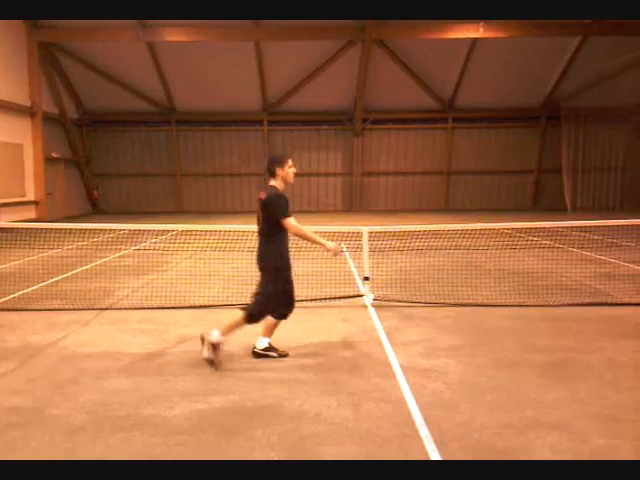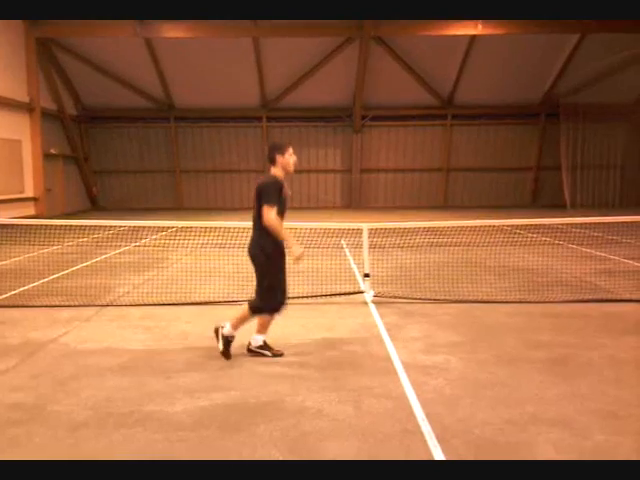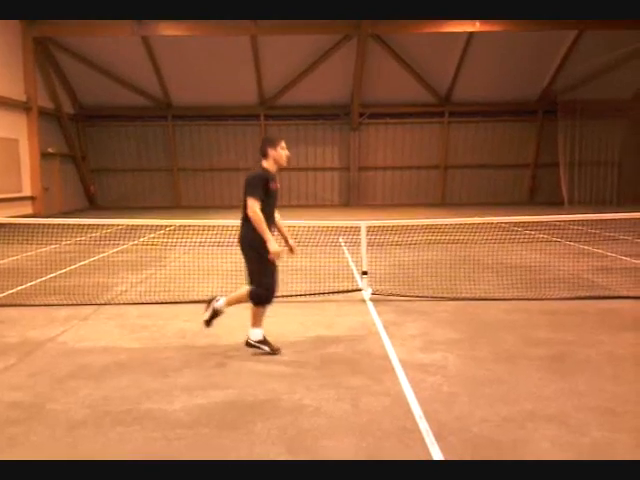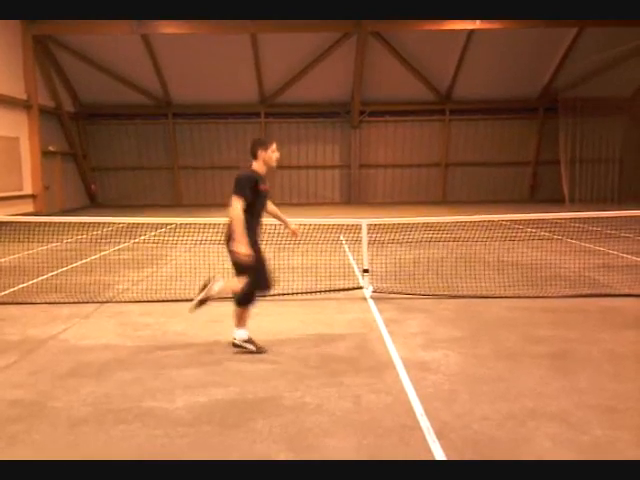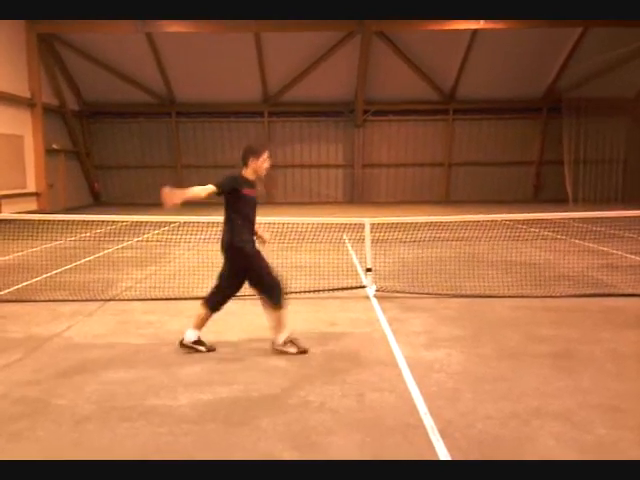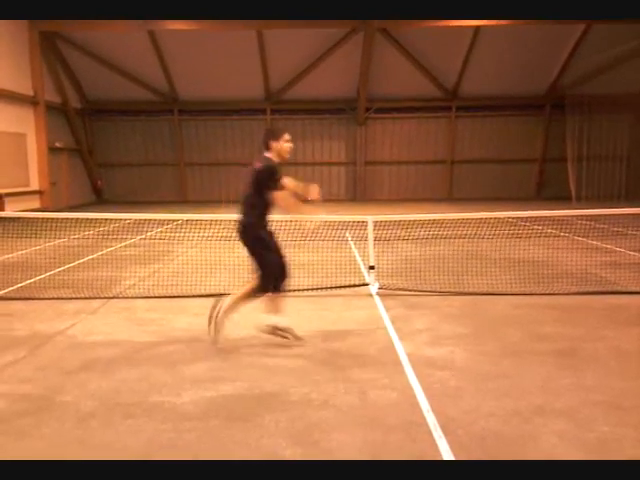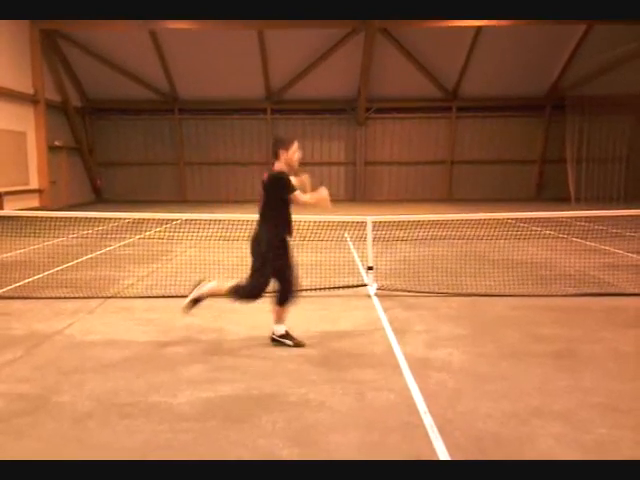
dt=0.3s
person 1, frame 1
left shoulder: (270, 194)
right shoulder: (275, 197)
right elbow: (292, 227)
right wrist: (323, 243)
left hip: (277, 258)
right hip: (273, 260)
left knee: (284, 303)
right knee: (260, 306)
left ankle: (262, 345)
right ankle: (216, 336)
person 1, frame 2
left shoulder: (276, 184)
right shoulder: (270, 184)
right elbow: (270, 218)
left wrist: (287, 245)
right wrist: (292, 244)
left hip: (271, 250)
right hip: (264, 250)
left knee: (276, 299)
right knee: (269, 300)
left ankle: (258, 342)
right ankle: (228, 330)
person 1, frame 3
left shoulder: (271, 177)
right shoulder: (258, 177)
right elbow: (253, 210)
left wrist: (287, 238)
right wrist: (270, 241)
left hip: (262, 241)
right hip: (254, 240)
left knee: (265, 288)
right knee: (264, 289)
left ankle: (256, 336)
right ankle: (220, 304)
person 1, frame 4
left shoulder: (260, 178)
right shoulder: (247, 178)
left elbow: (265, 204)
right elbow: (235, 209)
left wrist: (287, 222)
right wrist: (240, 242)
left hip: (249, 240)
right hip: (240, 240)
left knee: (249, 289)
right knee: (260, 283)
left ankle: (241, 337)
right ankle: (213, 288)
person 1, frame 5
left shoulder: (251, 185)
right shoulder: (234, 181)
right elbow: (205, 190)
left wrist: (256, 232)
right wrist: (180, 195)
left hip: (243, 244)
right hip: (238, 245)
left knee: (222, 292)
right knee: (272, 287)
left ankle: (191, 337)
right ankle: (282, 338)
person 1, frame 6
left shoulder: (270, 165)
right shoulder: (268, 167)
left elbow: (284, 182)
right elbow: (280, 200)
left wrist: (307, 190)
right wrist: (305, 211)
left hip: (256, 227)
right hip: (252, 227)
left knee: (278, 272)
right knee: (270, 277)
left ankle: (275, 322)
right ankle: (225, 306)
person 1, frame 7
left shoulder: (283, 176)
right shoulder: (277, 177)
right elbow: (302, 199)
left wrist: (301, 182)
right wrist: (320, 195)
left hip: (278, 242)
right hip: (266, 243)
left knee: (287, 286)
right knee: (254, 289)
left ankle: (279, 332)
right ankle: (207, 289)
